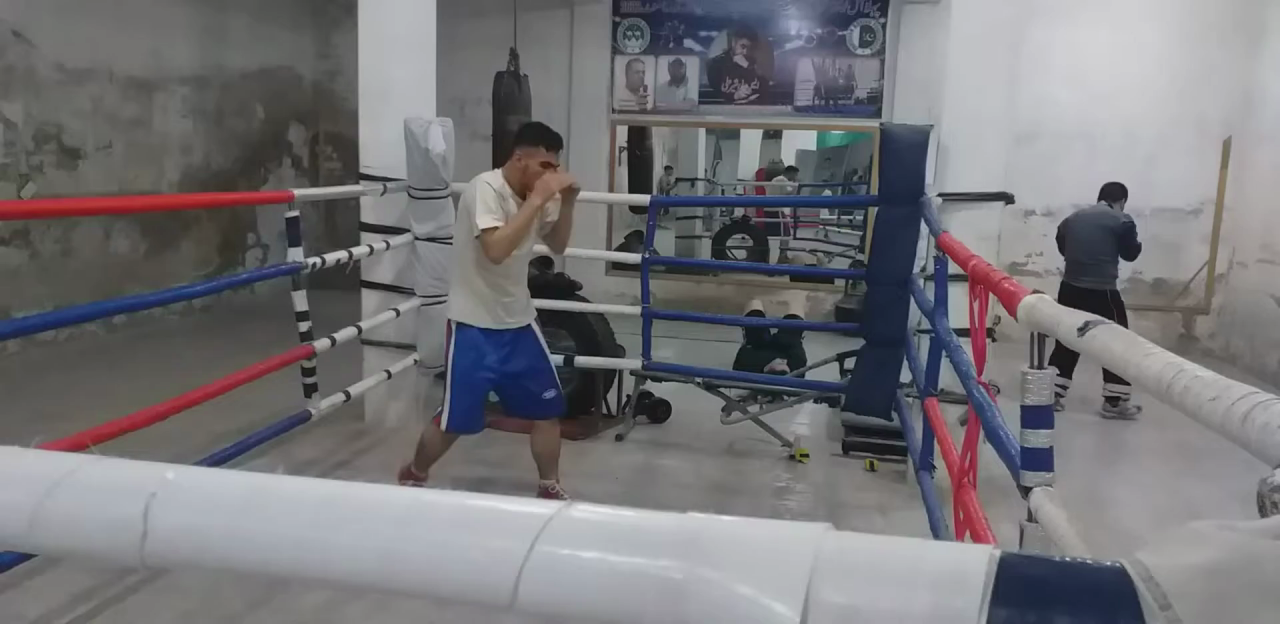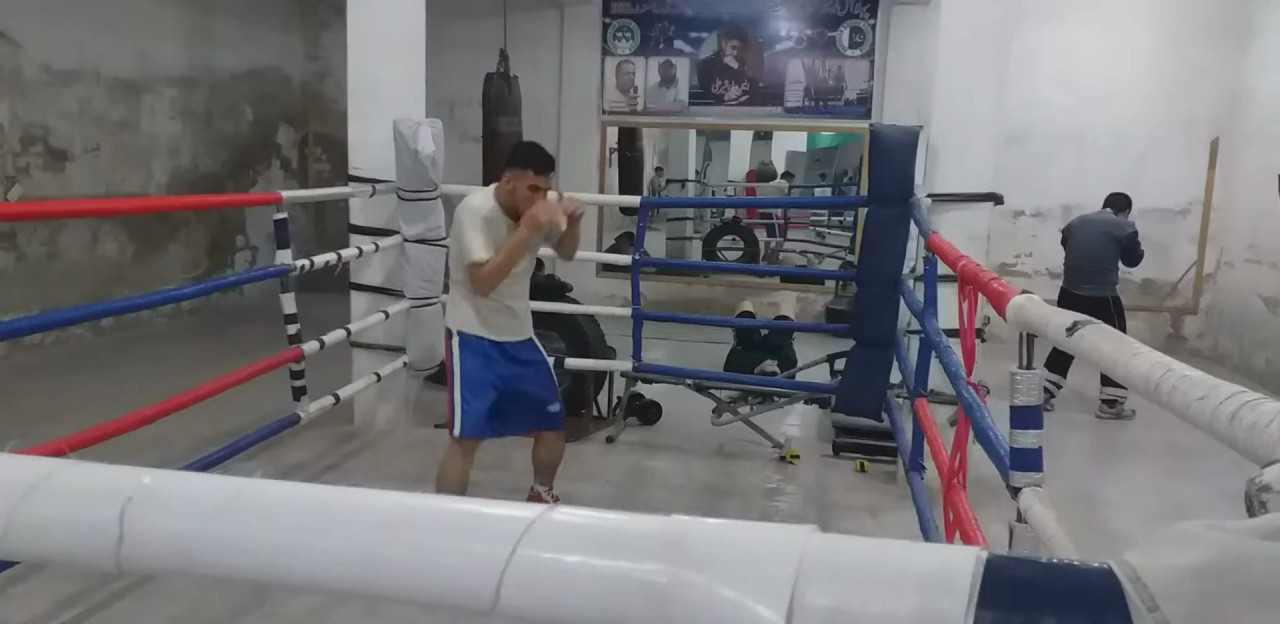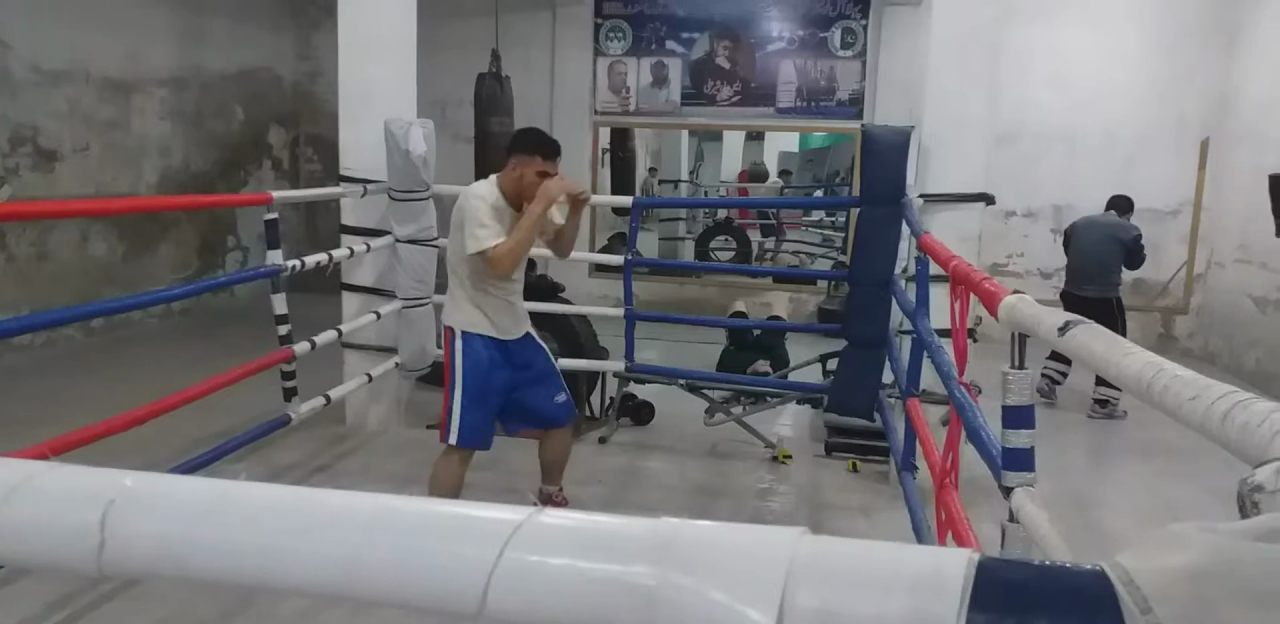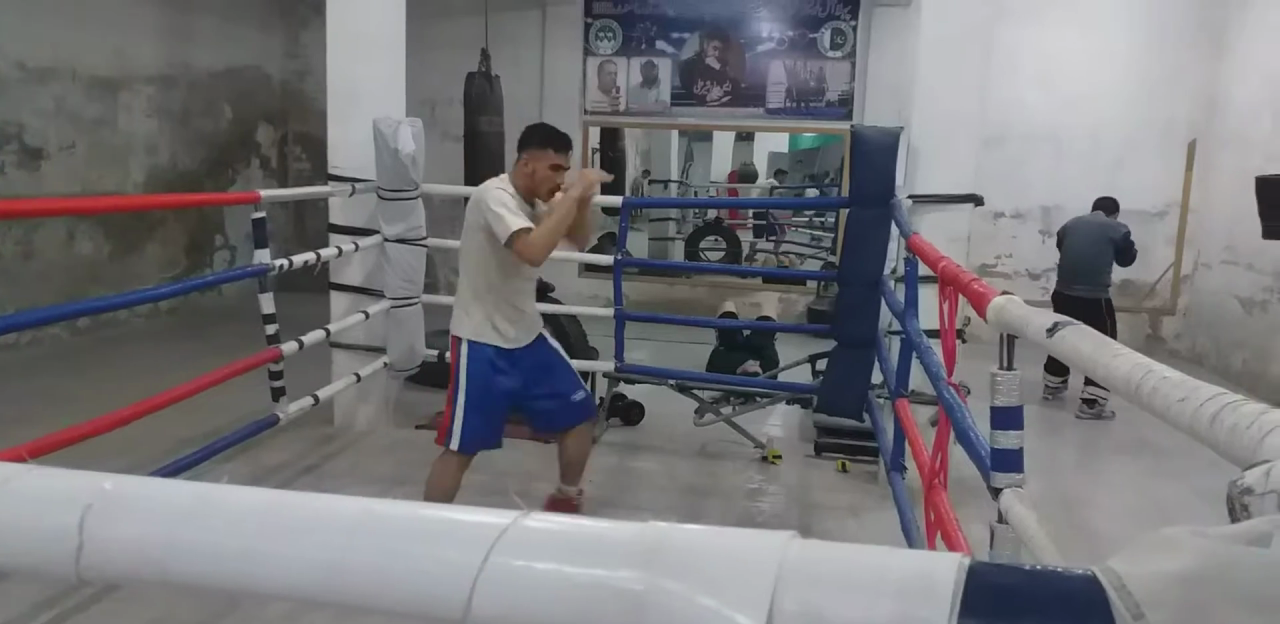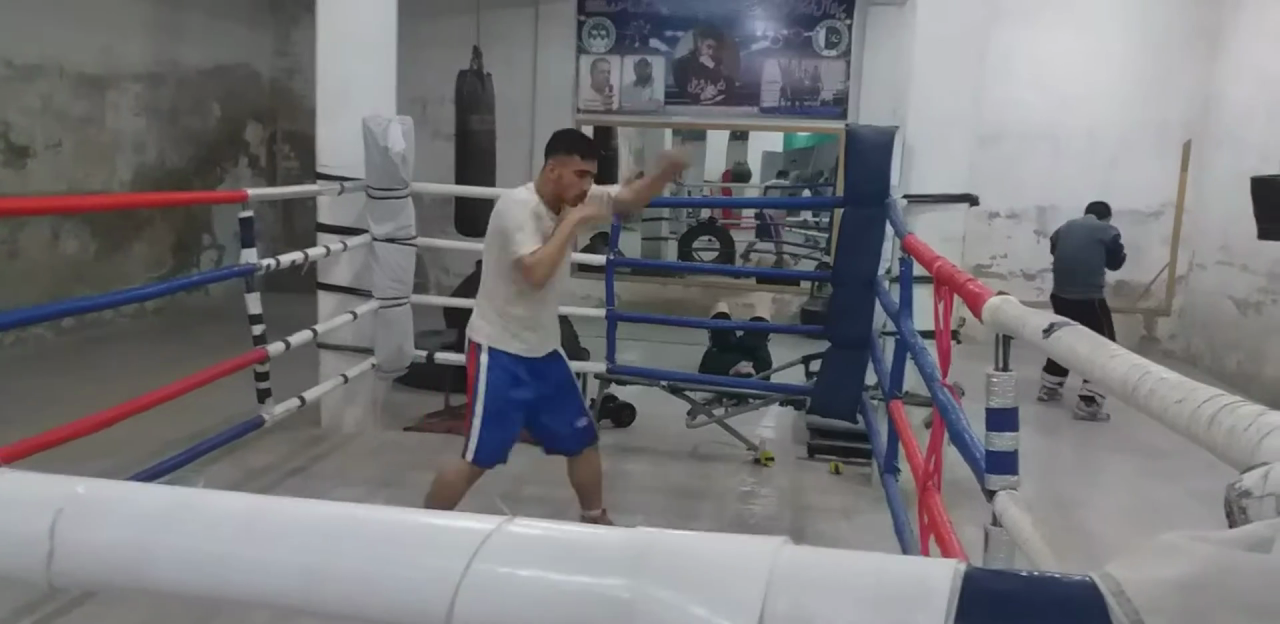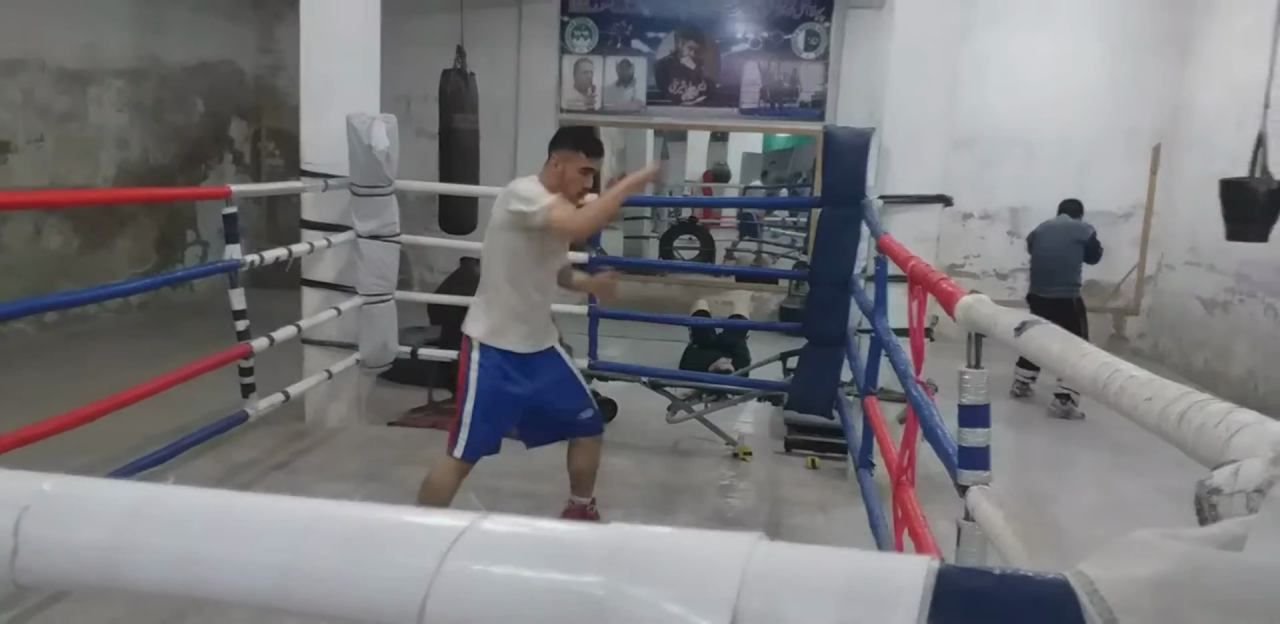
dt=0.2s
person 1, frame 1
left shoulder: (537, 194)
right shoulder: (483, 189)
left elbow: (557, 245)
right elbow: (497, 250)
left wrist: (564, 202)
right wrist: (538, 199)
left hip: (519, 322)
right hip: (473, 324)
left knee: (547, 411)
right knee: (454, 423)
left ankle: (550, 489)
right ankle: (414, 475)
person 1, frame 2
left shoulder: (536, 207)
right shoulder: (475, 209)
left elbow: (567, 252)
right elbow: (484, 282)
left wrist: (571, 223)
right wrist: (528, 231)
left hip: (519, 336)
right hip: (473, 336)
left knee: (553, 422)
right knee: (466, 438)
left ankle: (541, 492)
person 1, frame 3
left shoulder: (531, 198)
right shoulder: (478, 198)
left elbow: (561, 247)
right elbow: (501, 265)
left wrist: (574, 208)
right wrist: (542, 205)
left hip: (516, 331)
right hip: (472, 334)
left knee: (560, 417)
right knee: (462, 445)
left ankle: (550, 496)
person 1, frame 4
left shoulder: (543, 193)
right shoulder: (494, 197)
left elbow: (577, 237)
right elbow: (533, 251)
left wrist: (582, 201)
right wrist: (571, 193)
left hip: (527, 335)
right hip: (481, 341)
left knee: (581, 414)
right knee: (462, 449)
left ankle: (566, 500)
person 1, frame 5
left shoulder: (579, 199)
right shoulder: (518, 206)
left elbow: (630, 201)
right elbow: (538, 274)
left wrist: (663, 170)
right wrist: (575, 222)
left hip: (543, 349)
right hip: (499, 351)
left knee: (583, 442)
right knee: (476, 460)
left ankle: (596, 524)
person 1, frame 6
left shoulder: (562, 208)
right shoulder: (523, 194)
right elbow: (582, 226)
left wrist: (588, 283)
right wrist: (630, 183)
left hip: (539, 345)
right hip: (492, 347)
left knee: (589, 429)
right knee: (463, 456)
left ankle: (581, 510)
person 2, frame 1
left shoulder: (1074, 218)
right shoulder: (1121, 220)
left elbow: (1062, 246)
right elbow: (1131, 253)
right wrist: (1129, 232)
left hip: (1070, 287)
right hip: (1102, 291)
left knee: (1067, 342)
left ankle: (1051, 392)
right ankle: (1116, 401)
person 2, frame 2
left shoulder: (1077, 222)
right shoulder: (1125, 228)
left elbow: (1066, 246)
right elbow: (1133, 260)
left hip: (1070, 293)
right hip: (1103, 297)
left ankle: (1044, 391)
right ankle: (1111, 404)
person 2, frame 3
left shoulder: (1079, 223)
right shoulder: (1129, 231)
left elbow: (1067, 248)
right elbow: (1134, 263)
left hip: (1073, 293)
right hip: (1105, 298)
left ankle: (1049, 380)
right ankle: (1103, 403)
person 2, frame 4
left shoulder: (1071, 224)
right shoulder: (1118, 229)
right elbow: (1127, 259)
left hip: (1063, 293)
right hip: (1095, 298)
left ankle: (1052, 386)
right ankle: (1091, 404)
person 2, frame 5
left shoulder: (1065, 228)
right shoulder: (1108, 231)
left elbow: (1055, 250)
right elbow: (1116, 262)
left hip: (1061, 296)
right hip: (1089, 299)
left ankle: (1049, 388)
right ankle: (1088, 402)
person 2, frame 6
left shoulder: (1041, 228)
right shoulder: (1084, 230)
left elbow: (1032, 250)
right elbow: (1093, 257)
left hip: (1037, 295)
right hip: (1066, 298)
left ankle: (1021, 383)
right ankle: (1063, 401)
